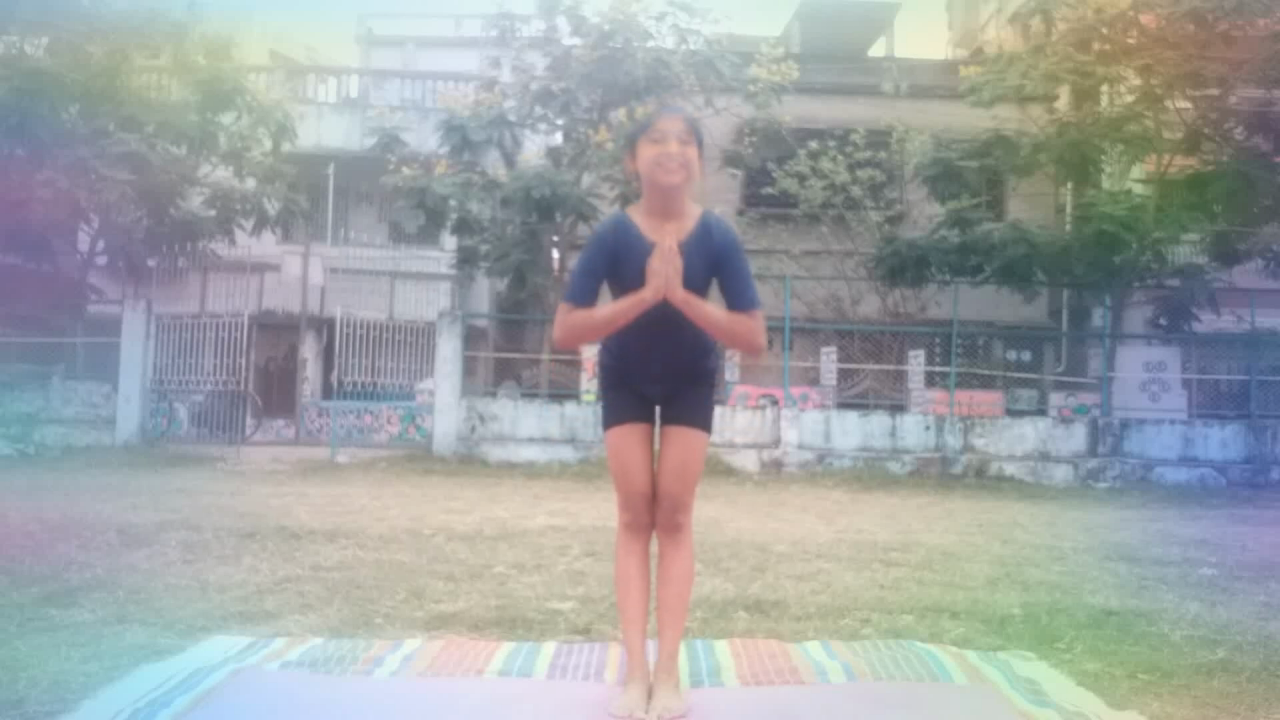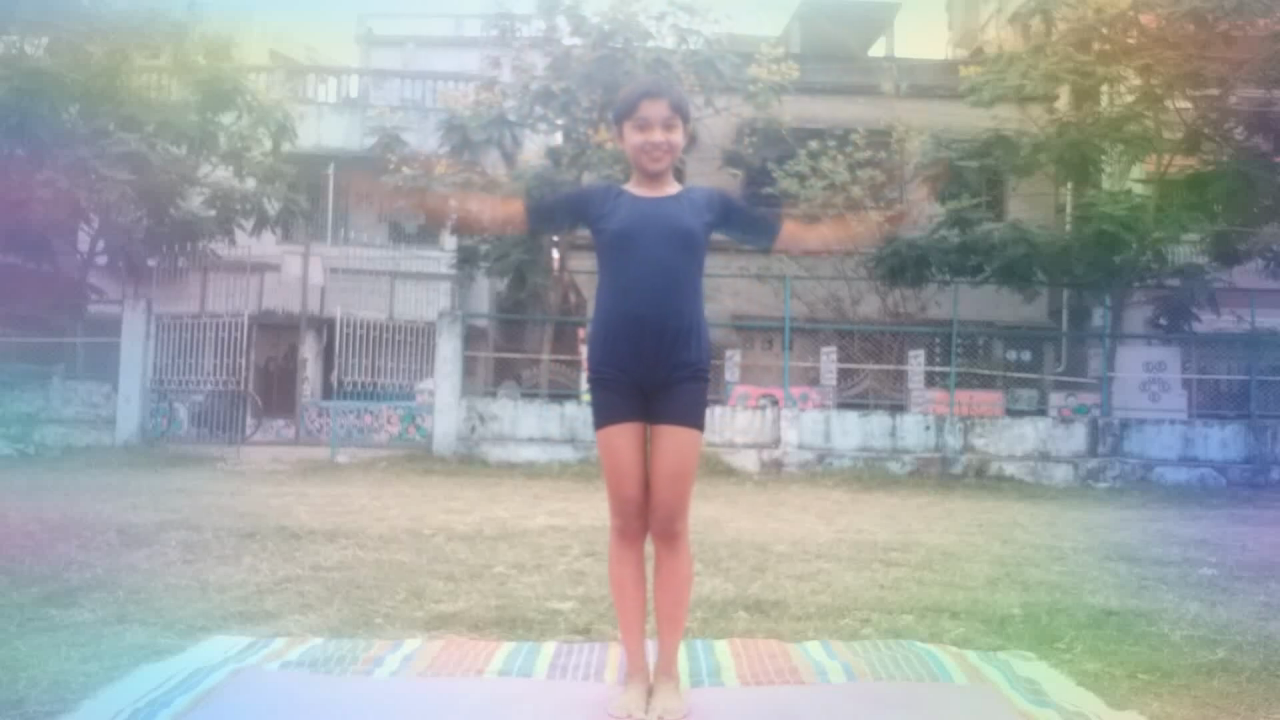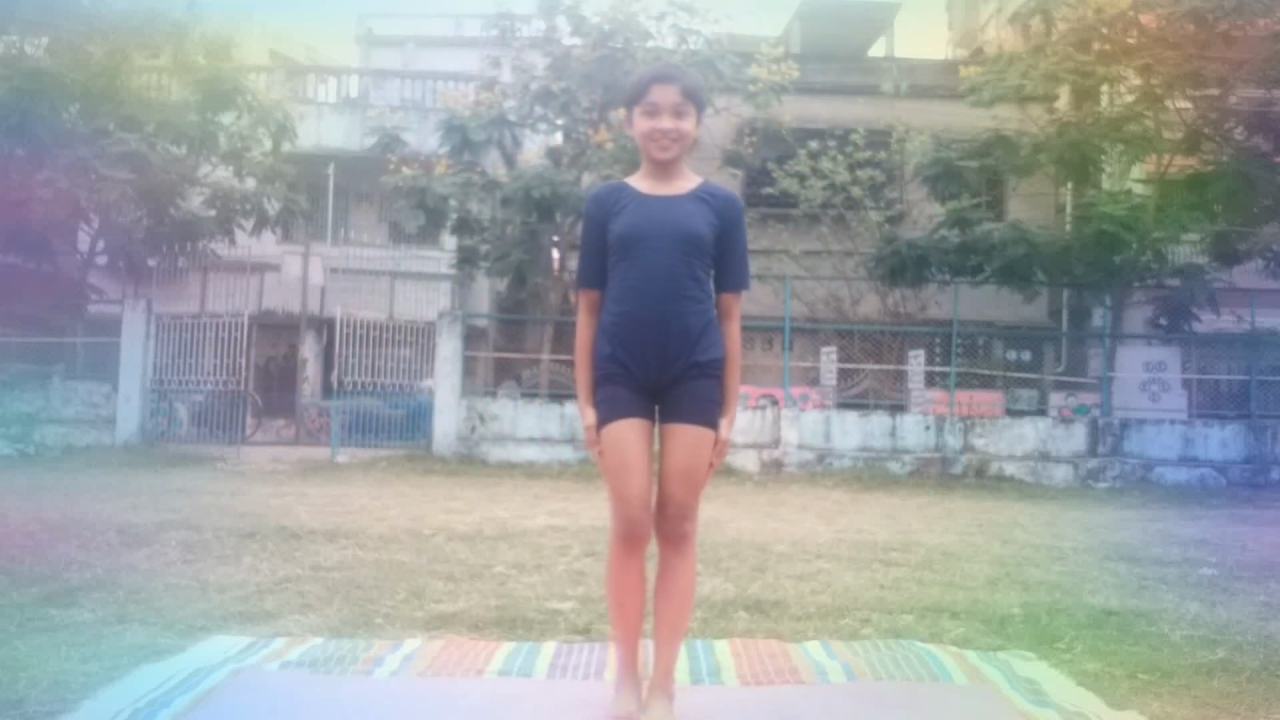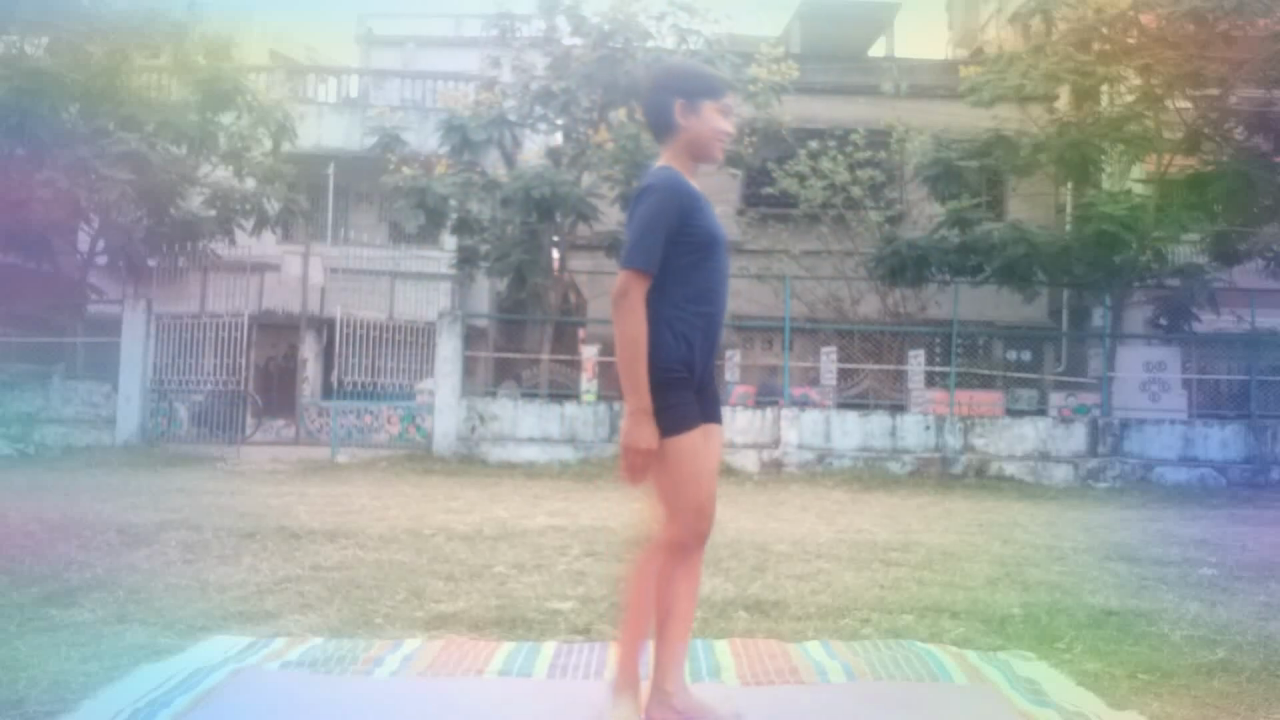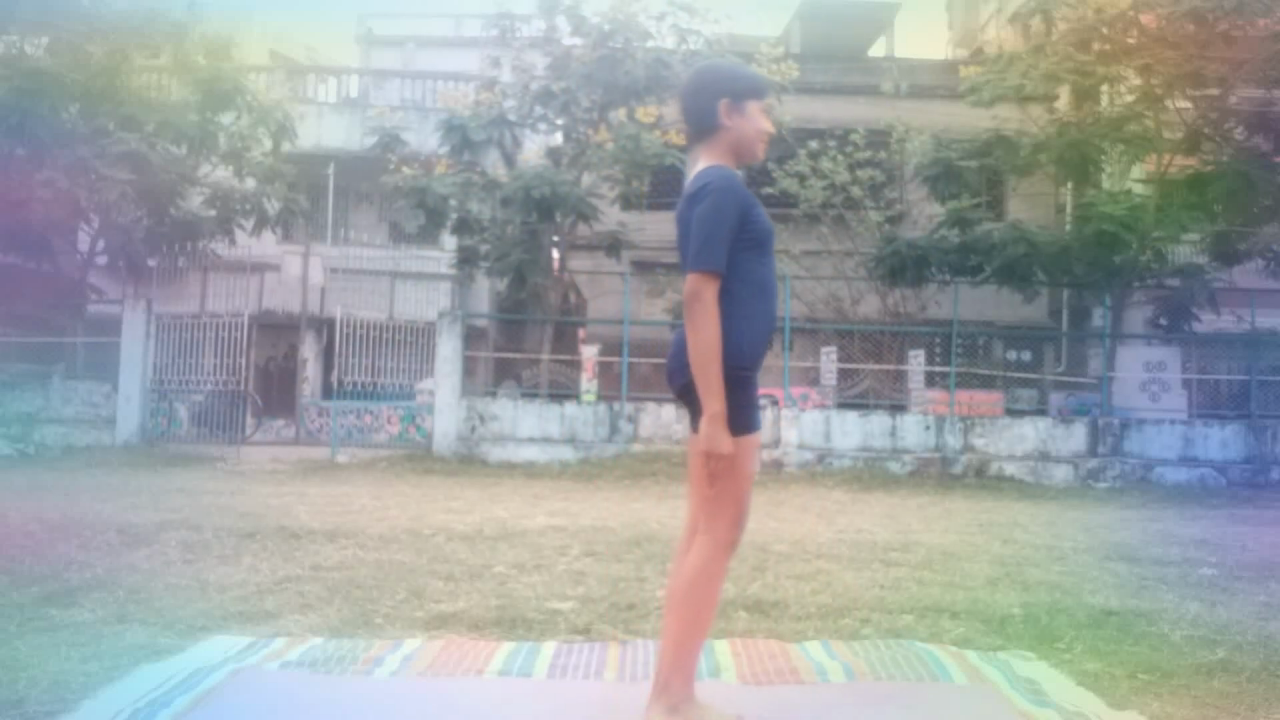
dt=1s
person 1, frame 1
left shoulder: (717, 236)
right shoulder: (613, 234)
left elbow: (754, 338)
right elbow: (564, 332)
left wrist: (681, 294)
right wrist: (646, 294)
left hip: (689, 381)
right hip: (625, 382)
left knee: (673, 515)
right knee: (634, 514)
left ankle: (668, 670)
right ankle: (634, 671)
person 1, frame 2
left shoulder: (708, 203)
right shoulder: (598, 201)
left elbow: (790, 236)
right elbow: (508, 216)
left wrist: (874, 226)
right wrist: (435, 202)
left hip: (682, 374)
right hip: (614, 374)
left knee: (669, 524)
right knee: (627, 522)
person 1, frame 3
left shoulder: (720, 205)
right shoulder: (606, 202)
left elbow: (730, 313)
right elbow: (589, 307)
left wrist: (730, 409)
right wrist: (584, 400)
left hip: (693, 377)
right hip: (620, 376)
left knee: (677, 528)
right knee: (629, 527)
person 1, frame 4
left shoulder: (686, 194)
right shoulder: (665, 190)
right elbow: (628, 297)
right wrist: (637, 412)
left hip: (693, 377)
right hip: (665, 375)
left knee: (693, 528)
right knee: (679, 531)
person 1, frame 5
left shoulder: (709, 185)
right shoulder: (724, 186)
right elbow: (700, 296)
right wrist: (714, 410)
left hip: (718, 371)
right hip: (722, 370)
left knee: (705, 531)
right knee: (719, 533)
